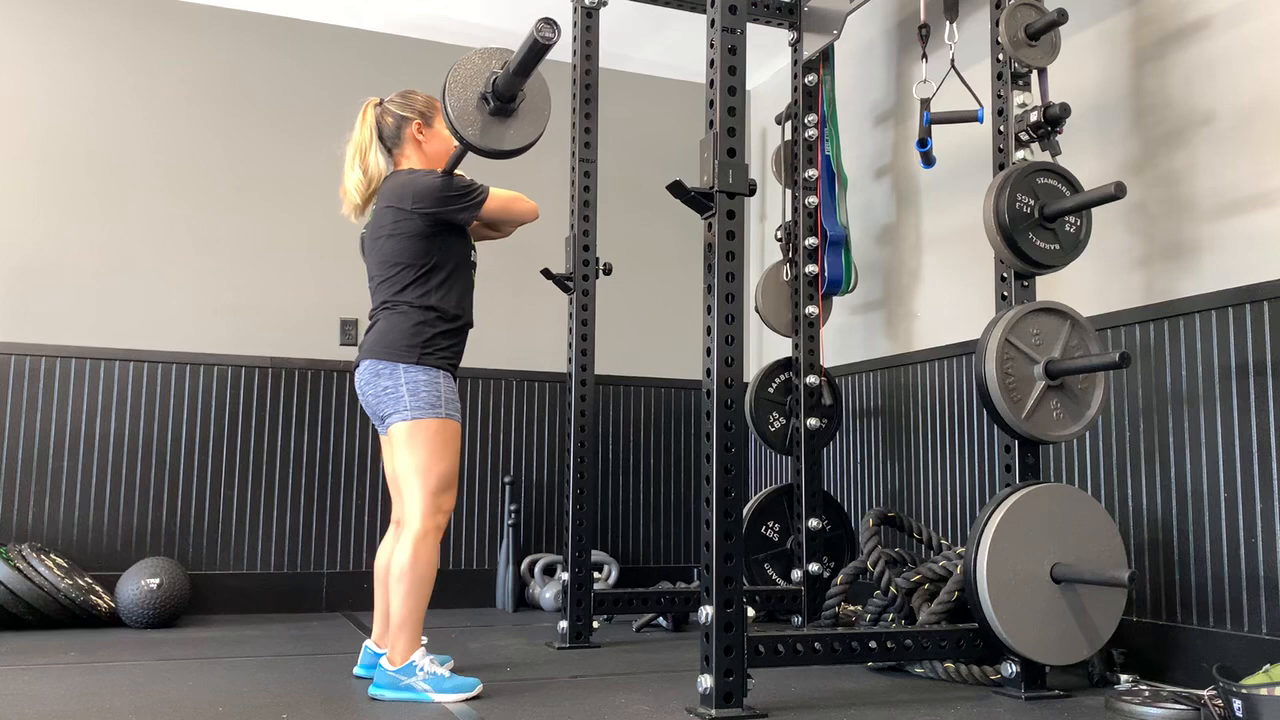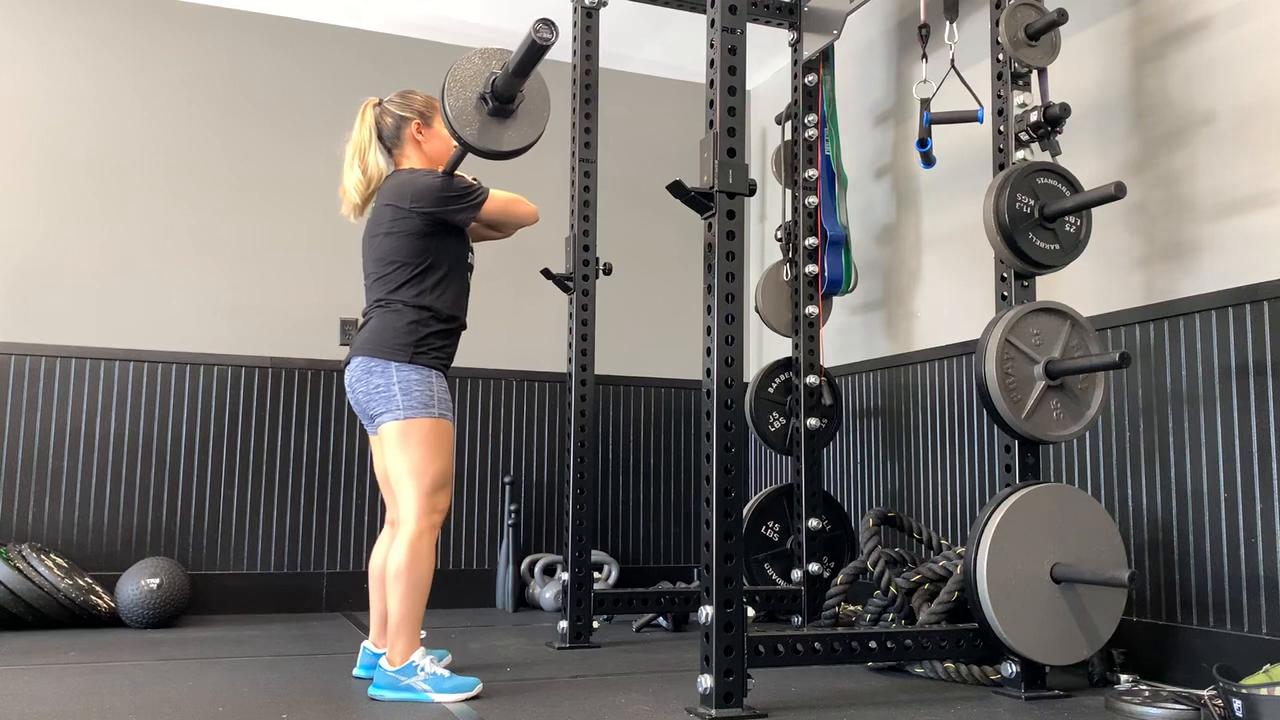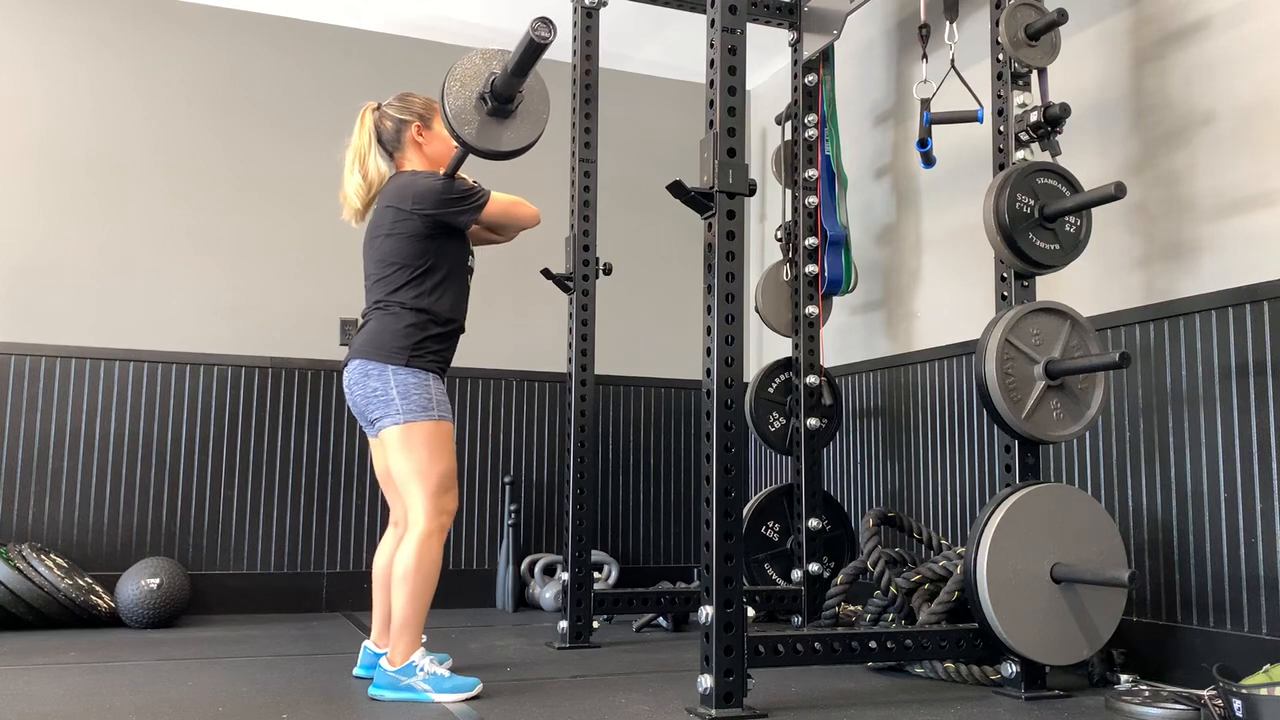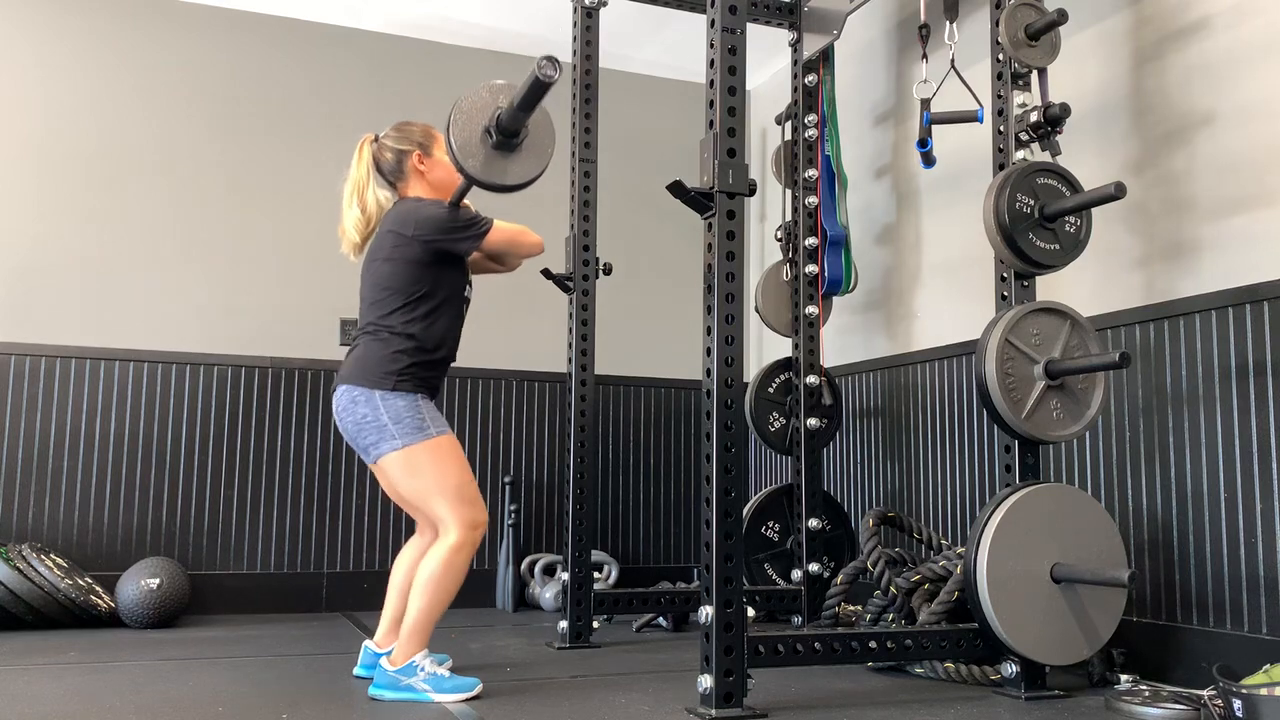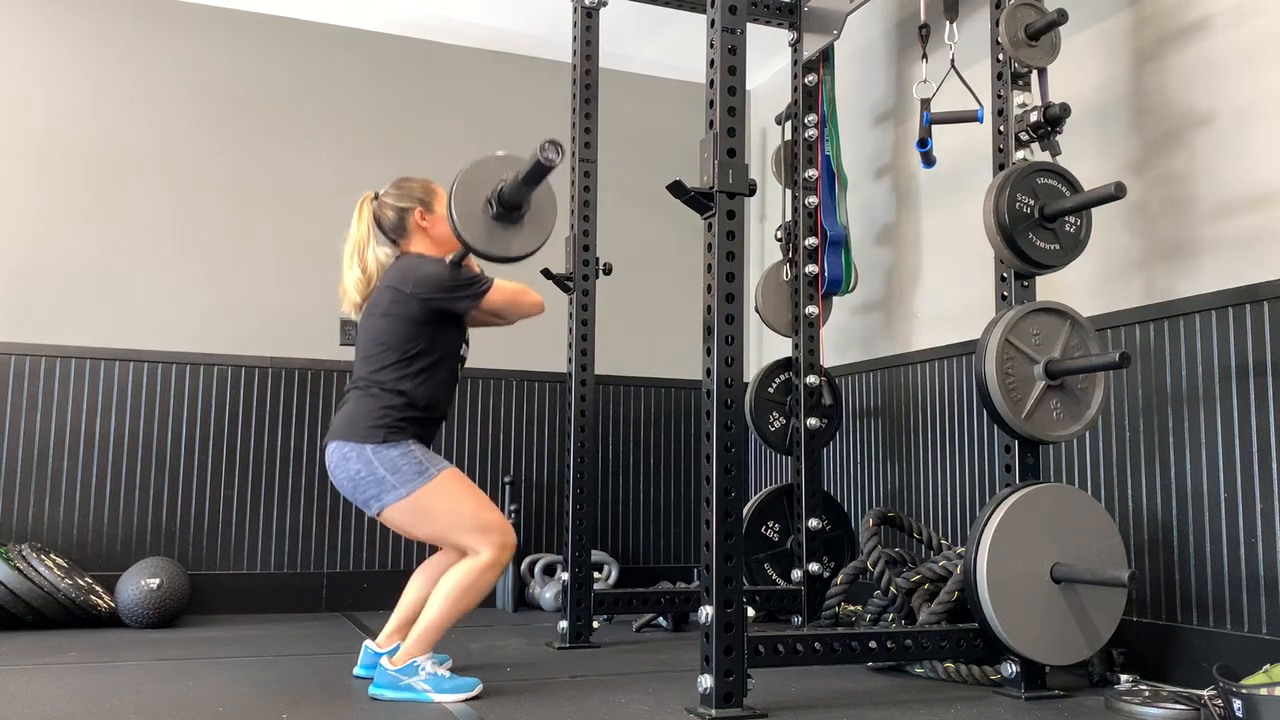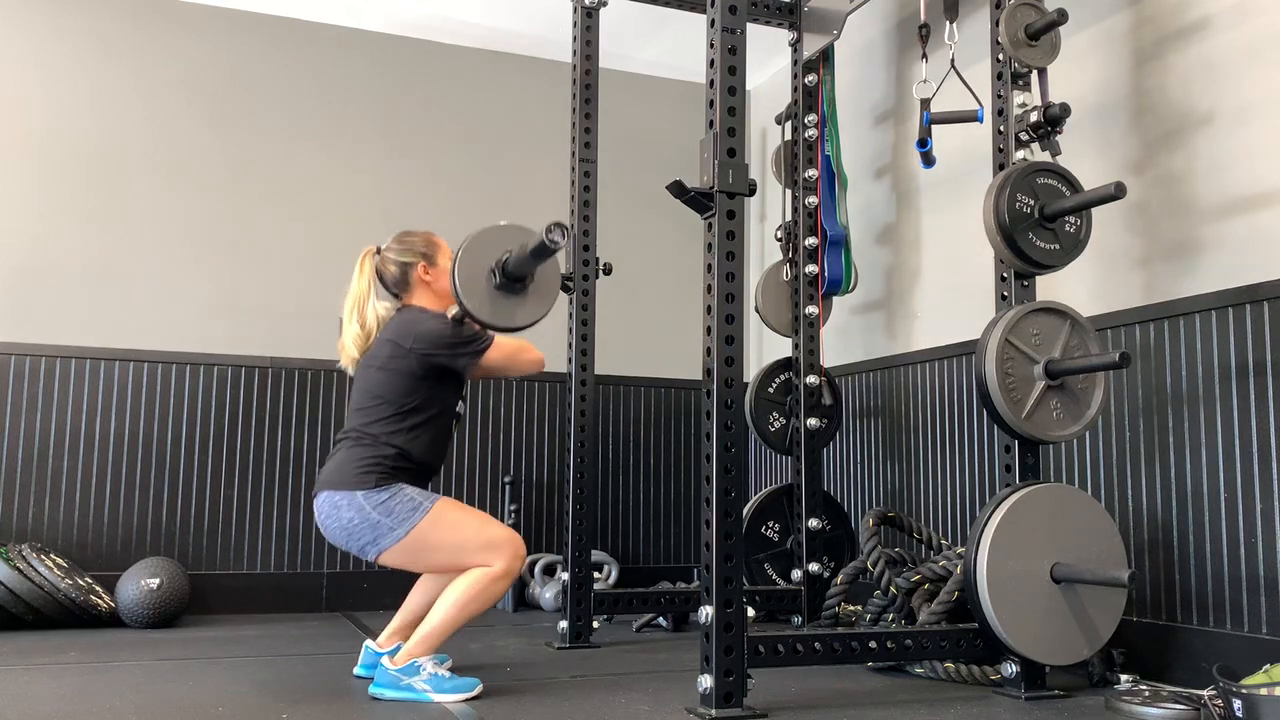
dt=0.3s
person 1, frame 1
left shoulder: (394, 199)
right shoulder: (427, 188)
left elbow: (483, 227)
right elbow: (525, 210)
left wrist: (477, 217)
right wrist: (480, 202)
left hip: (387, 369)
right hip: (412, 367)
left knee: (408, 518)
right knee: (428, 515)
left ankle: (381, 647)
right ankle: (402, 666)
person 1, frame 2
left shoulder: (395, 198)
right shoulder: (425, 187)
left elbow: (475, 228)
right elbow: (525, 213)
left wrist: (473, 213)
right wrist: (478, 195)
left hip: (378, 367)
right hip: (402, 367)
left knee: (403, 518)
right knee: (423, 514)
left ankle: (379, 647)
right ankle: (400, 666)
person 1, frame 3
left shoulder: (401, 198)
right shoulder: (428, 190)
left elbow: (496, 231)
right elbow: (526, 215)
left wrist: (476, 219)
right wrist: (476, 203)
left hip: (376, 371)
right hip: (399, 370)
left knee: (408, 519)
right knee: (431, 514)
left ankle: (380, 646)
right ankle: (402, 665)
person 1, frame 4
left shoulder: (404, 224)
right shoulder: (430, 217)
left elbow: (499, 262)
right elbow: (528, 244)
left wrist: (479, 248)
right wrist: (487, 238)
left hip: (369, 395)
right hip: (388, 396)
left knee: (437, 527)
right knee: (464, 524)
left ankle: (382, 647)
right ankle: (403, 665)
person 1, frame 5
left shoulder: (406, 278)
right shoulder: (429, 275)
left elbow: (499, 310)
right elbow: (529, 303)
left wrist: (473, 279)
right wrist: (479, 275)
left hip: (362, 448)
right hip: (377, 448)
left knee: (472, 541)
right knee: (494, 541)
left ankle: (385, 647)
right ankle: (405, 666)
person 1, frame 6
left shoulder: (405, 329)
right shoulder: (430, 331)
right elbow: (529, 360)
left wrist: (473, 332)
right wrist: (480, 330)
left hip: (350, 496)
right hip: (367, 497)
left knee: (474, 549)
right knee: (505, 553)
left ankle: (386, 647)
right ankle: (406, 666)
